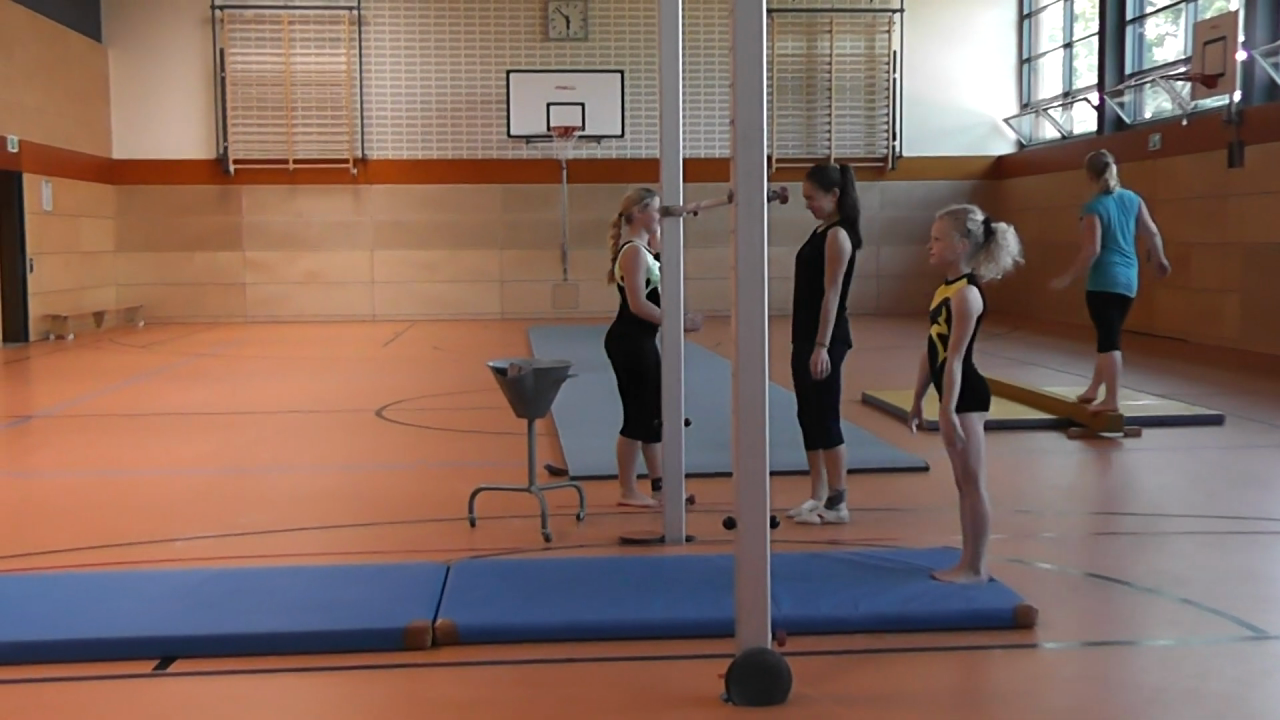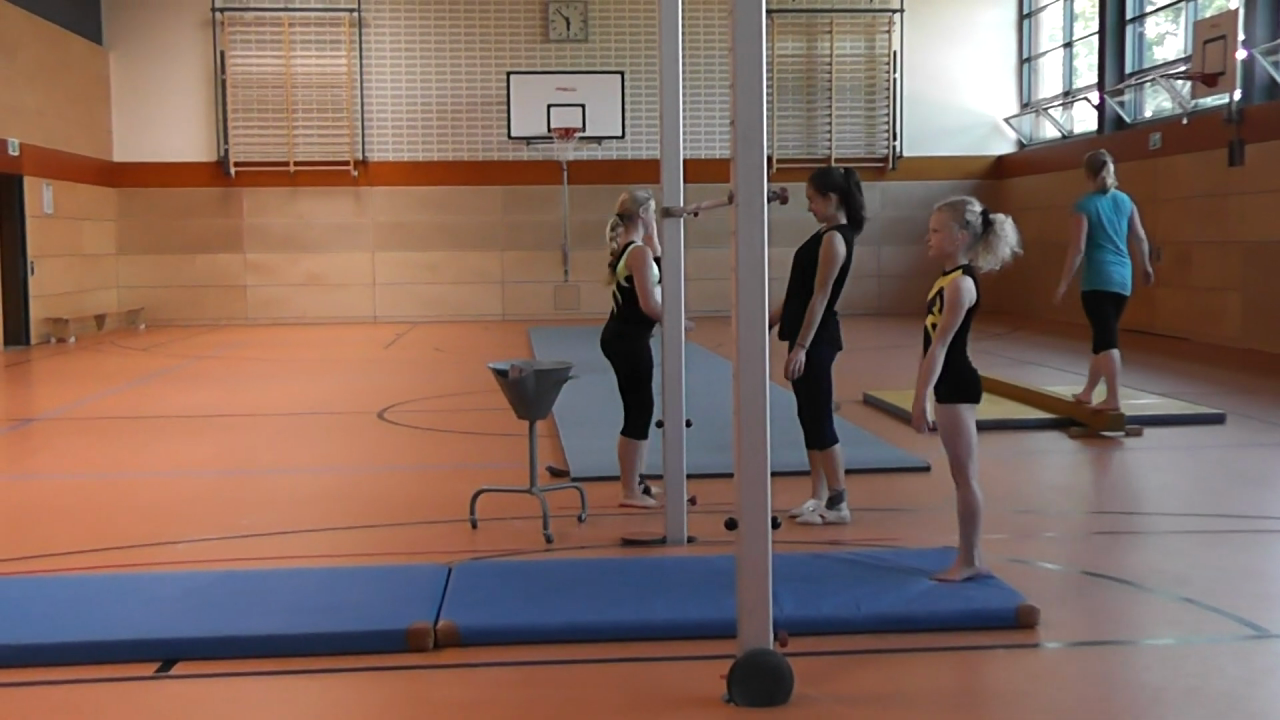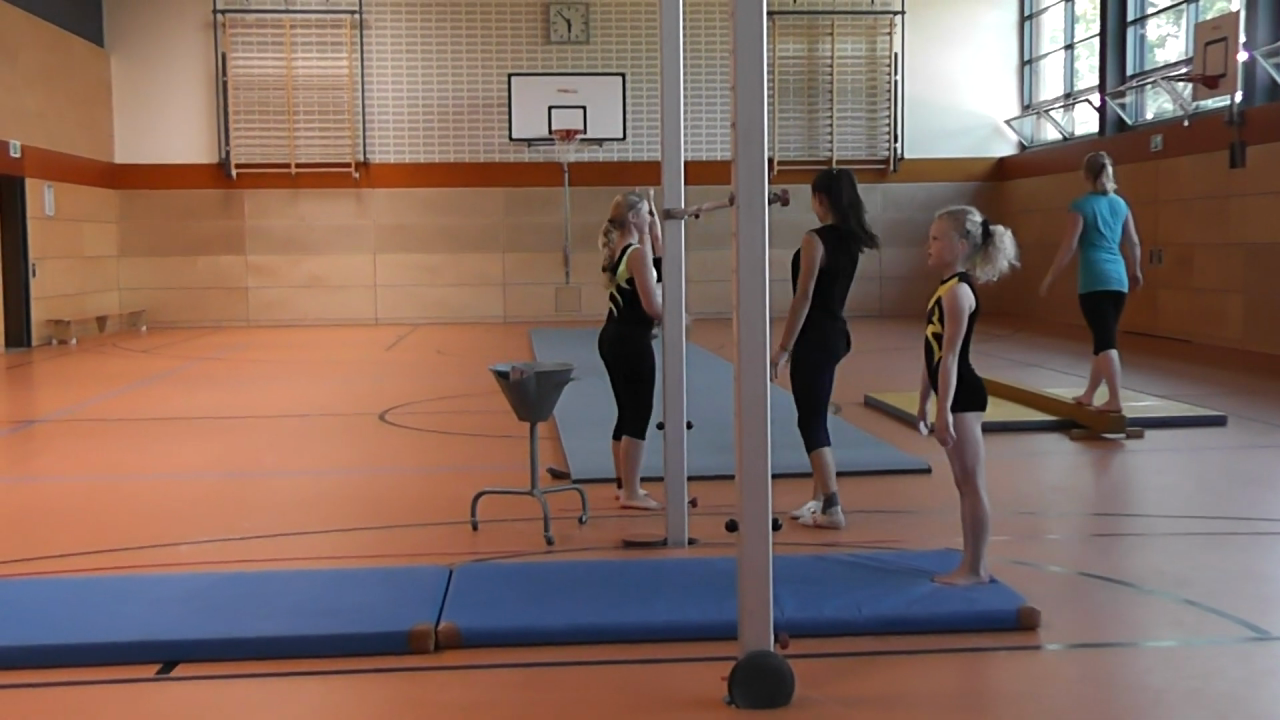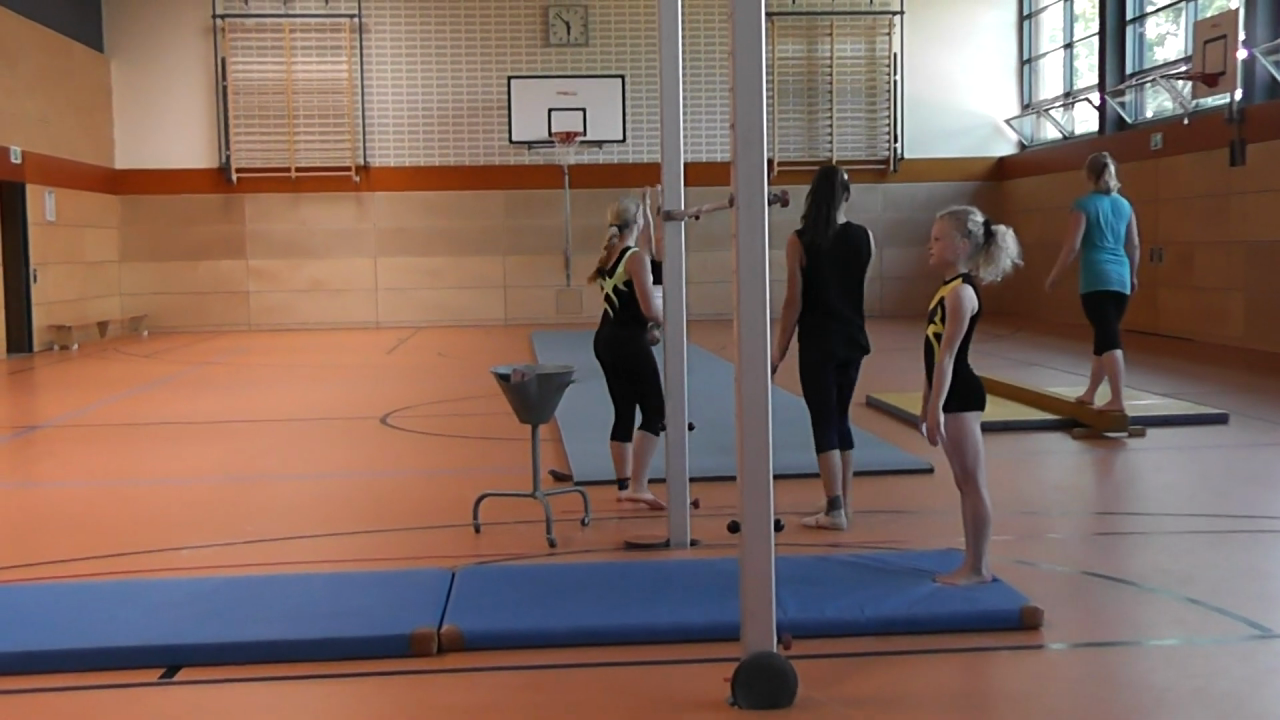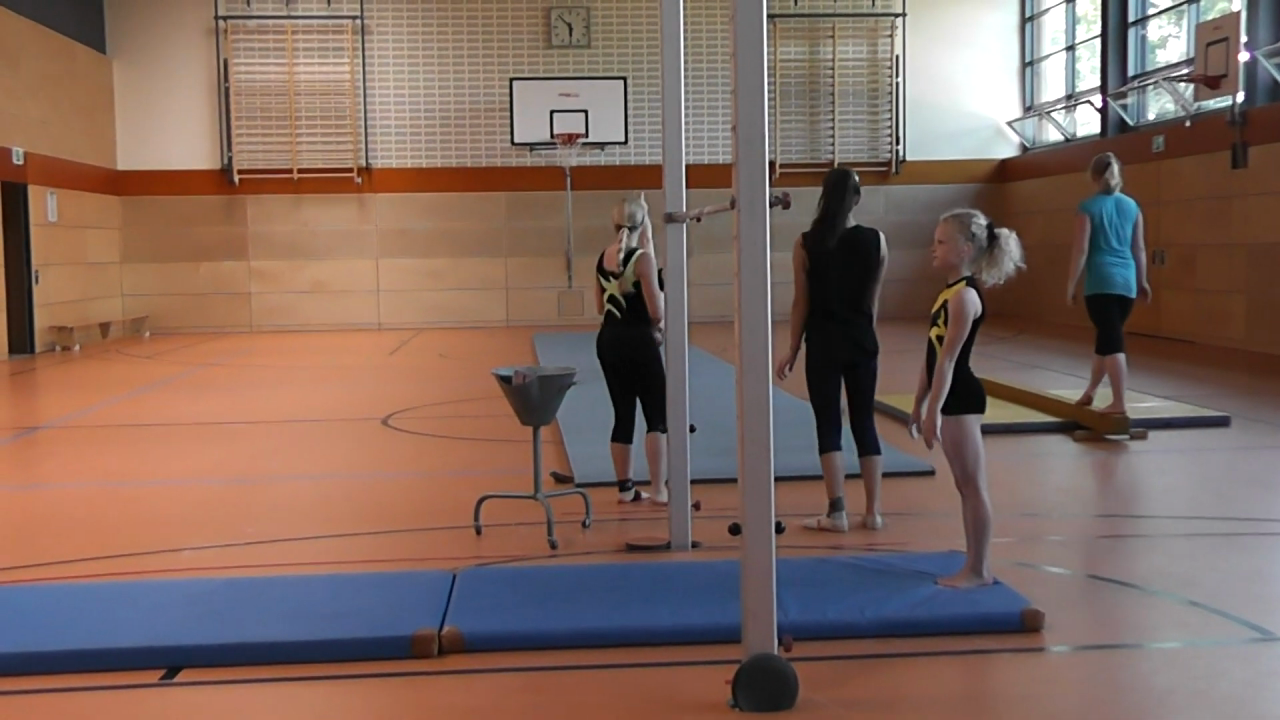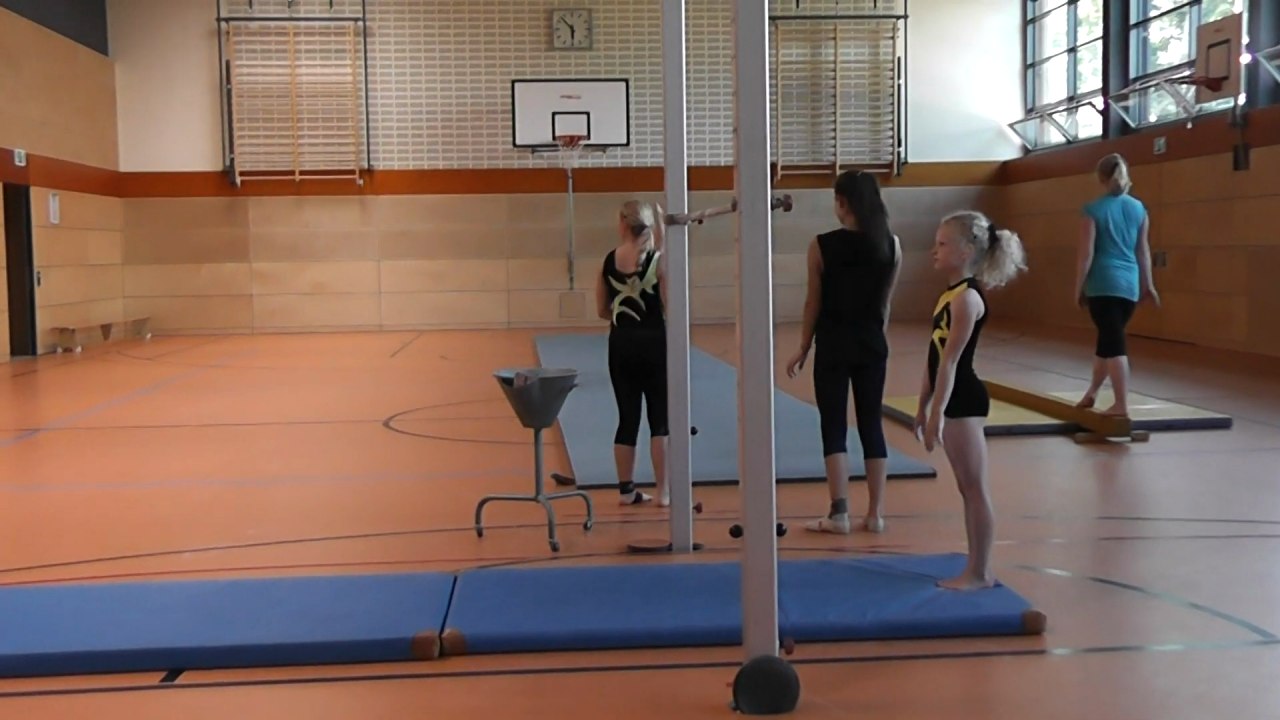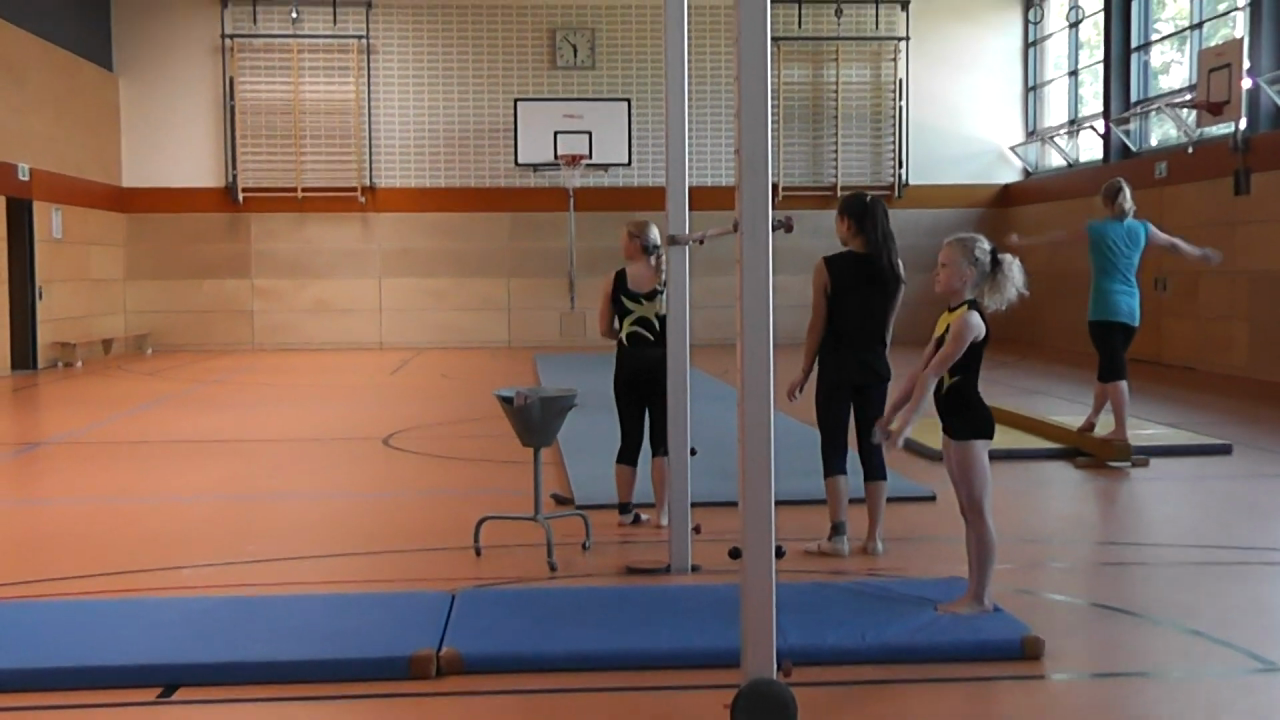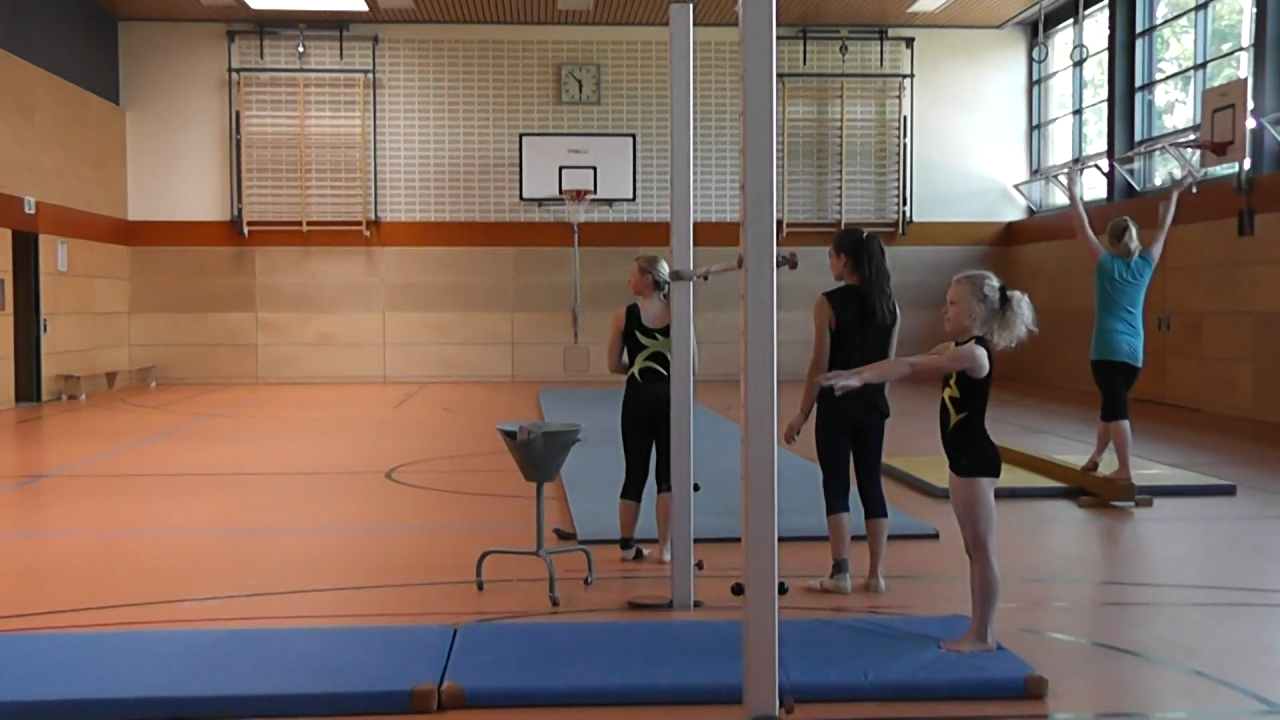
dt=0.3s
person 1, frame 1
left shoulder: (966, 295)
right shoulder: (943, 291)
left elbow: (954, 358)
right elbow: (931, 352)
left wrist: (948, 412)
right wrist: (917, 400)
left hip: (965, 396)
right hip: (951, 395)
left knee: (972, 483)
right knee: (963, 483)
left ankle: (976, 568)
right ankle: (967, 563)
person 1, frame 2
left shoulder: (960, 284)
right shoulder: (945, 282)
left elbow: (941, 346)
left wrist: (921, 397)
right wrist: (923, 396)
left hip: (957, 386)
right hip: (948, 387)
left knee: (965, 476)
right knee: (960, 475)
left ankle: (969, 559)
right ankle: (966, 558)
person 1, frame 3
left shoulder: (958, 292)
right shoulder: (946, 289)
left elbow: (950, 356)
right elbow: (933, 355)
left wrist: (945, 410)
right wrist: (924, 402)
left hip: (962, 397)
right hip: (951, 396)
left knee: (972, 485)
right knee: (963, 484)
left ankle: (976, 569)
right ankle: (970, 564)
person 1, frame 4
left shoulder: (961, 293)
right shoulder: (947, 290)
left elbow: (948, 356)
left wrist: (936, 409)
right wrist: (927, 405)
left hip: (960, 397)
right hip: (950, 397)
left knee: (973, 484)
right knee: (963, 484)
left ankle: (978, 568)
right ankle: (972, 564)
person 1, frame 5
left shoulder: (965, 296)
right shoulder: (950, 292)
left elbow: (948, 358)
right elbow: (931, 356)
left wrist: (935, 411)
right wrist: (919, 404)
left hip: (960, 400)
right hip: (949, 399)
left knee: (973, 487)
right knee: (965, 487)
left ankle: (979, 571)
right ankle: (972, 566)
person 1, frame 6
left shoulder: (967, 298)
right shoulder: (949, 294)
left elbow: (950, 361)
right elbow: (933, 357)
left wrist: (937, 413)
right wrist: (924, 406)
left hip: (964, 402)
right hip: (952, 402)
left knee: (976, 489)
right knee: (967, 489)
left ankle: (980, 572)
right ankle: (974, 569)
person 1, frame 7
left shoulder: (968, 320)
right shoulder: (950, 316)
left elbow: (934, 374)
right elbow: (922, 370)
left wrist: (905, 422)
right wrist: (893, 413)
left hip: (970, 425)
right hip: (955, 424)
left knee: (978, 513)
right knee: (969, 512)
left ankle: (978, 597)
right ankle: (974, 593)
person 1, frame 8
left shoulder: (973, 353)
right shoulder: (955, 349)
left elbow: (909, 367)
right elbow: (906, 365)
left wrist: (858, 378)
right wrist: (855, 373)
left hip: (977, 461)
right hip: (963, 460)
left knee: (982, 550)
right knee: (974, 550)
left ankle: (983, 635)
right ankle: (977, 630)
person 2, frame 1
left shoulder: (838, 235)
right shoulder: (820, 232)
left elbow: (832, 294)
left wrist: (822, 346)
left hip: (825, 339)
right hip: (807, 336)
left knee: (826, 420)
right knee: (808, 418)
left ankle: (836, 504)
right ankle: (818, 497)
person 2, frame 2
left shoulder: (834, 239)
right shoulder: (823, 234)
left elbow: (820, 297)
right elbow: (798, 292)
left wrist: (801, 347)
right wrist: (768, 323)
left hip: (815, 340)
right hip: (805, 335)
left knee: (820, 420)
right knee: (809, 418)
left ankle: (838, 504)
right ankle: (820, 497)
person 2, frame 3
left shoulder: (815, 240)
right shoulder: (854, 239)
left elbow: (804, 298)
left wrist: (783, 348)
left hip: (813, 340)
right hip: (835, 336)
left knee: (810, 422)
right knee: (817, 419)
left ankle: (831, 508)
right ankle: (820, 500)
person 2, frame 4
left shoulder: (800, 240)
right shoulder: (864, 236)
left elbow: (794, 301)
right elbow: (857, 290)
left wrist: (780, 349)
left hip: (819, 341)
right hip: (853, 339)
left knee: (824, 423)
right knee: (840, 419)
left ankle: (835, 511)
right ankle: (843, 501)
person 2, frame 5
left shoulder: (807, 244)
right shoulder: (876, 241)
left elbow: (802, 303)
right elbow: (874, 300)
left wrist: (793, 350)
left hip: (824, 345)
right hip: (862, 343)
left knee: (829, 426)
right knee: (864, 424)
left ankle: (837, 513)
right ankle: (872, 511)
person 2, frame 6
left shoulder: (822, 246)
right shoulder: (891, 245)
left elbow: (814, 303)
right elbow: (885, 303)
left wrist: (803, 349)
left hip: (833, 347)
right hip: (872, 346)
left knee: (834, 428)
right knee: (872, 426)
left ankle: (839, 514)
right ankle: (875, 514)
person 2, frame 7
left shoulder: (828, 267)
right shoulder: (894, 268)
left elbow: (818, 326)
right elbow: (888, 325)
left wrist: (804, 372)
left hip: (836, 369)
right hip: (875, 368)
left knee: (834, 450)
right knee: (872, 449)
left ankle: (838, 537)
right ankle: (874, 537)
person 2, frame 8
left shoulder: (829, 302)
right shoulder: (888, 303)
left elbow: (820, 364)
right elbow: (887, 360)
left wrist: (803, 413)
left hip: (836, 406)
right hip: (873, 404)
left knee: (836, 487)
right knee: (872, 485)
left ankle: (841, 574)
right ankle: (876, 574)
person 3, frame 1
left shoulder: (643, 248)
right shoulder: (634, 251)
right elbow: (638, 305)
right wrist: (678, 322)
left hip: (641, 341)
right hip: (631, 341)
left knee: (654, 414)
right knee: (638, 415)
left ankle: (659, 486)
right ankle: (629, 491)
person 3, frame 2
left shoulder: (624, 248)
right shoulder: (638, 251)
right elbow: (649, 304)
left hip: (620, 336)
right hip: (629, 340)
left knee: (641, 409)
right knee: (638, 412)
left ankle: (635, 482)
right ankle: (630, 490)
person 3, frame 3
left shoulder: (614, 252)
right shoulder: (638, 254)
right elbow: (651, 305)
left hip: (612, 337)
right hip: (632, 340)
left knee: (627, 412)
right knee: (639, 415)
left ankle: (625, 484)
right ankle: (631, 493)
person 3, frame 4
left shoulder: (608, 255)
right shoulder: (636, 257)
right elbow: (649, 308)
right wrist: (661, 322)
left hip: (606, 339)
right hip: (629, 341)
left knee: (623, 412)
right knee: (655, 411)
left ankle: (625, 485)
right ankle: (638, 486)
person 3, frame 5
left shoulder: (603, 258)
right shoulder: (643, 258)
right elbow: (655, 310)
right wrist: (660, 326)
left hip: (608, 340)
right hip: (638, 342)
left knee: (623, 415)
right knee: (657, 416)
left ankle: (625, 488)
right ankle: (658, 489)
person 3, frame 6
left shoulder: (608, 260)
right shoulder: (658, 260)
left elbow: (603, 311)
left hip: (621, 343)
right hip: (652, 342)
left knee: (628, 418)
right knee: (660, 419)
left ankle: (626, 490)
right ankle: (664, 491)
person 3, frame 7
left shoulder: (615, 281)
right shoulder: (668, 279)
left elbow: (605, 328)
left hip: (629, 363)
right hip: (660, 363)
left knee: (630, 438)
right knee: (662, 439)
left ankle: (627, 511)
right ankle: (661, 513)
person 3, frame 8
left shoulder: (624, 315)
left elbow: (614, 365)
right elbow: (691, 364)
left hip: (638, 398)
right hip: (670, 398)
left knee: (635, 473)
right knee: (668, 475)
left ankle: (627, 546)
right ankle: (665, 548)
person 4, frame 1
left shoulder: (1094, 207)
right shoulder: (1131, 198)
left elbow: (1092, 250)
right elbow: (1152, 232)
left wrist: (1067, 278)
right wrist: (1160, 260)
left hip: (1103, 281)
right hip: (1129, 280)
left knee: (1109, 339)
right knee: (1109, 337)
left ankle: (1111, 400)
right ankle: (1092, 391)
person 4, frame 2
left shoulder: (1085, 205)
right shoulder: (1124, 200)
left elbow: (1078, 249)
right elbow: (1139, 237)
left wrist: (1064, 284)
right wrist: (1146, 266)
left hip: (1097, 279)
right hip: (1122, 278)
left knee: (1106, 338)
right knee: (1103, 336)
left ankle: (1113, 399)
right ankle: (1087, 392)
person 4, frame 3
left shoulder: (1081, 205)
right shoulder: (1120, 204)
left elbow: (1070, 246)
right elbow: (1133, 242)
left wrist: (1049, 279)
right wrist: (1136, 271)
left hip: (1095, 279)
right hip: (1118, 278)
left knee: (1105, 339)
right knee: (1104, 337)
left ankle: (1115, 400)
right ankle: (1089, 394)
person 4, frame 4
left shoulder: (1084, 204)
right shoulder: (1124, 204)
left elbow: (1073, 246)
right elbow: (1134, 245)
left wrist: (1053, 276)
right wrist: (1132, 276)
left hip: (1097, 279)
right hip: (1121, 279)
left knee: (1109, 339)
right knee: (1105, 337)
left ankle: (1117, 400)
right ankle: (1090, 393)
person 4, frame 5
left shoulder: (1088, 206)
right shoulder: (1131, 205)
left elbow: (1081, 249)
right elbow: (1138, 247)
left wrist: (1071, 286)
right wrist: (1142, 280)
left hip: (1101, 282)
right hip: (1127, 282)
left knee: (1111, 341)
right knee: (1107, 338)
left ankle: (1119, 403)
right ankle: (1090, 391)
person 4, frame 6
left shoulder: (1093, 209)
right shoulder: (1138, 208)
left elbow: (1086, 253)
right elbow: (1143, 250)
left wrist: (1078, 288)
right wrist: (1148, 285)
left hip: (1103, 284)
right hip: (1130, 285)
left knee: (1114, 343)
right knee: (1107, 340)
left ankle: (1121, 405)
right ankle: (1091, 393)
person 4, frame 7
left shoulder: (1097, 230)
right shoulder: (1142, 228)
left elbow: (1057, 237)
right elbow: (1172, 243)
left wrist: (1023, 241)
right wrist: (1200, 253)
left hip: (1105, 309)
right hip: (1131, 310)
left knee: (1114, 368)
right knee: (1108, 365)
left ankle: (1121, 431)
right ankle: (1092, 418)
person 4, frame 8
left shoulder: (1104, 263)
right shoulder: (1145, 265)
left elbow: (1082, 226)
right elbow: (1164, 227)
left wrist: (1073, 189)
right wrist: (1176, 193)
left hip: (1107, 350)
right hip: (1134, 352)
left knee: (1116, 407)
right knee: (1112, 403)
left ankle: (1125, 470)
right ankle: (1096, 457)
